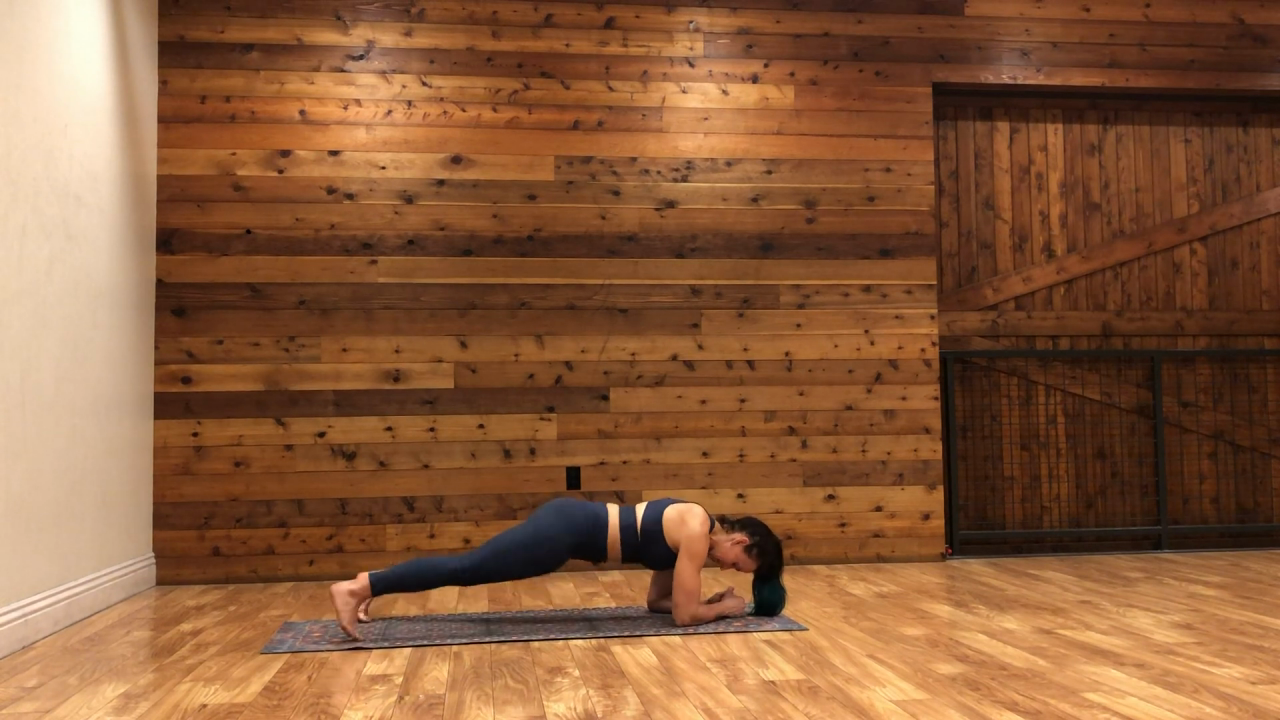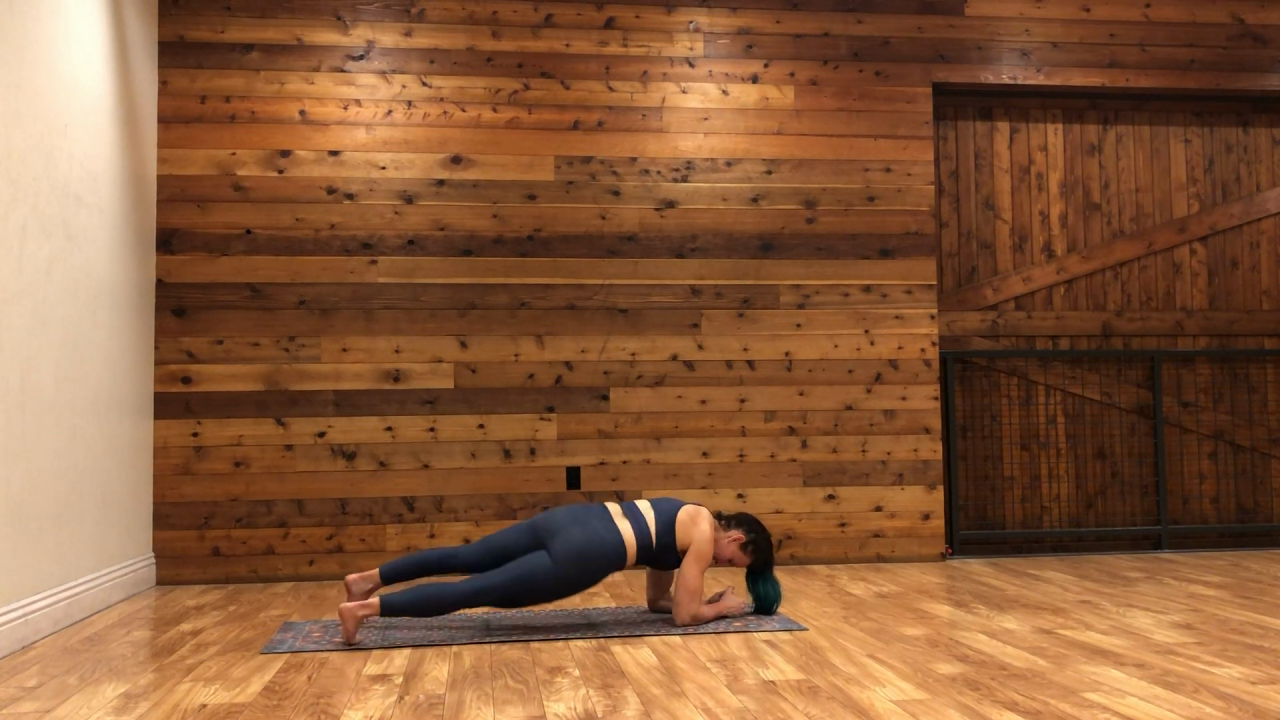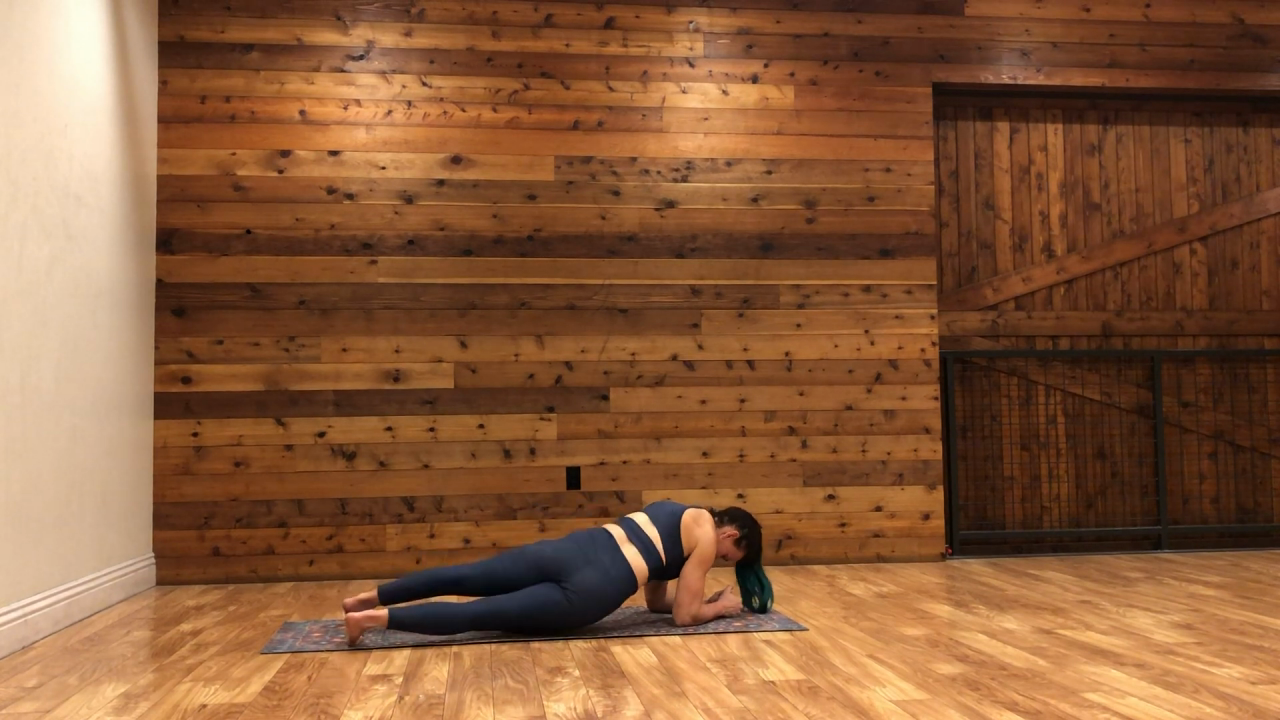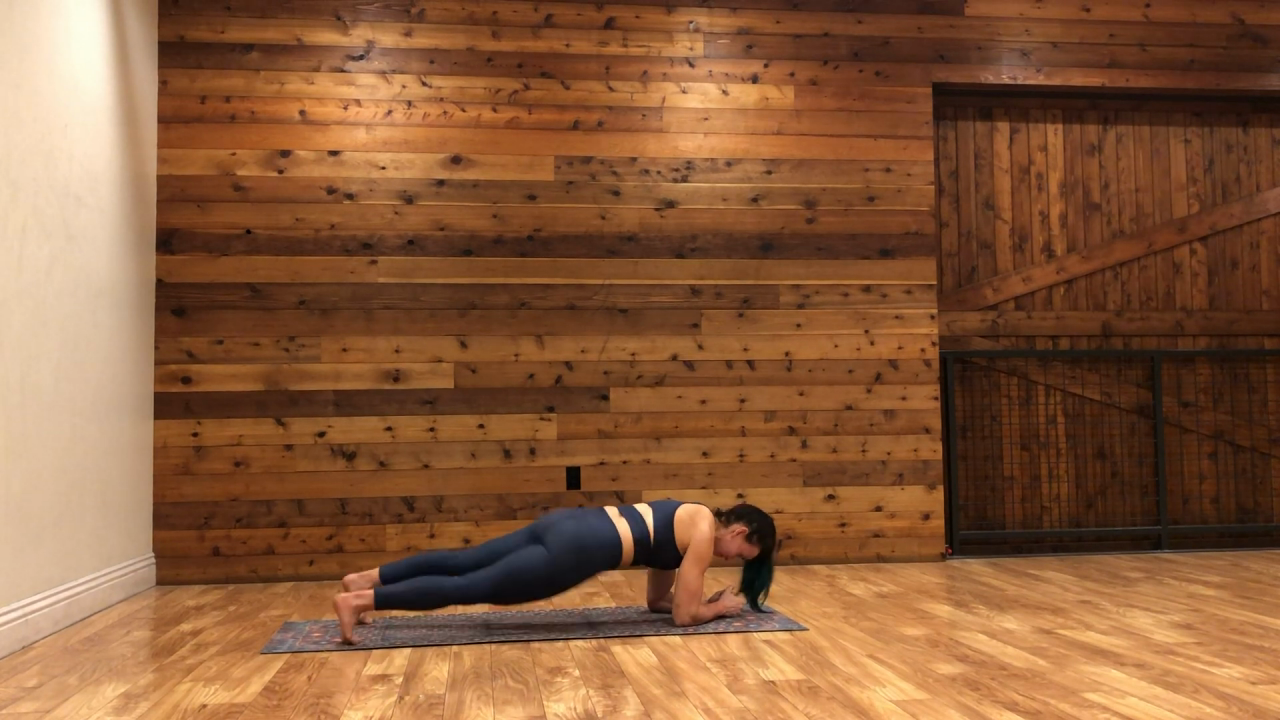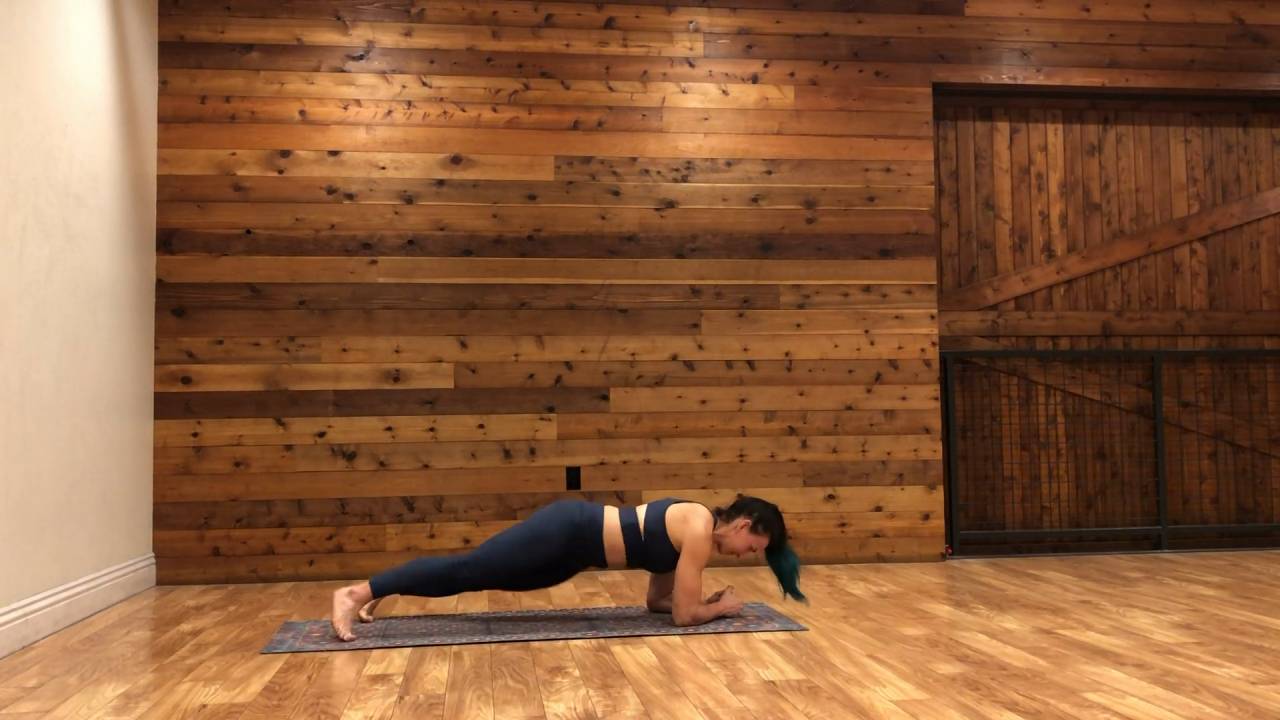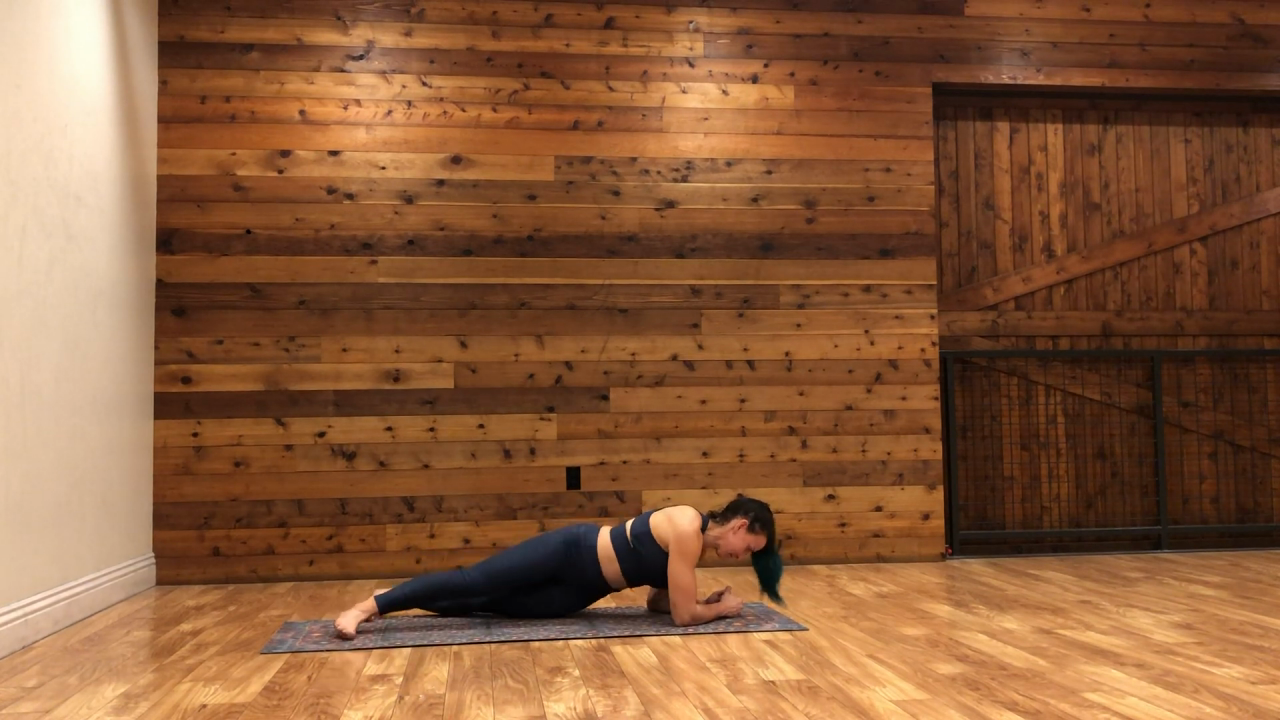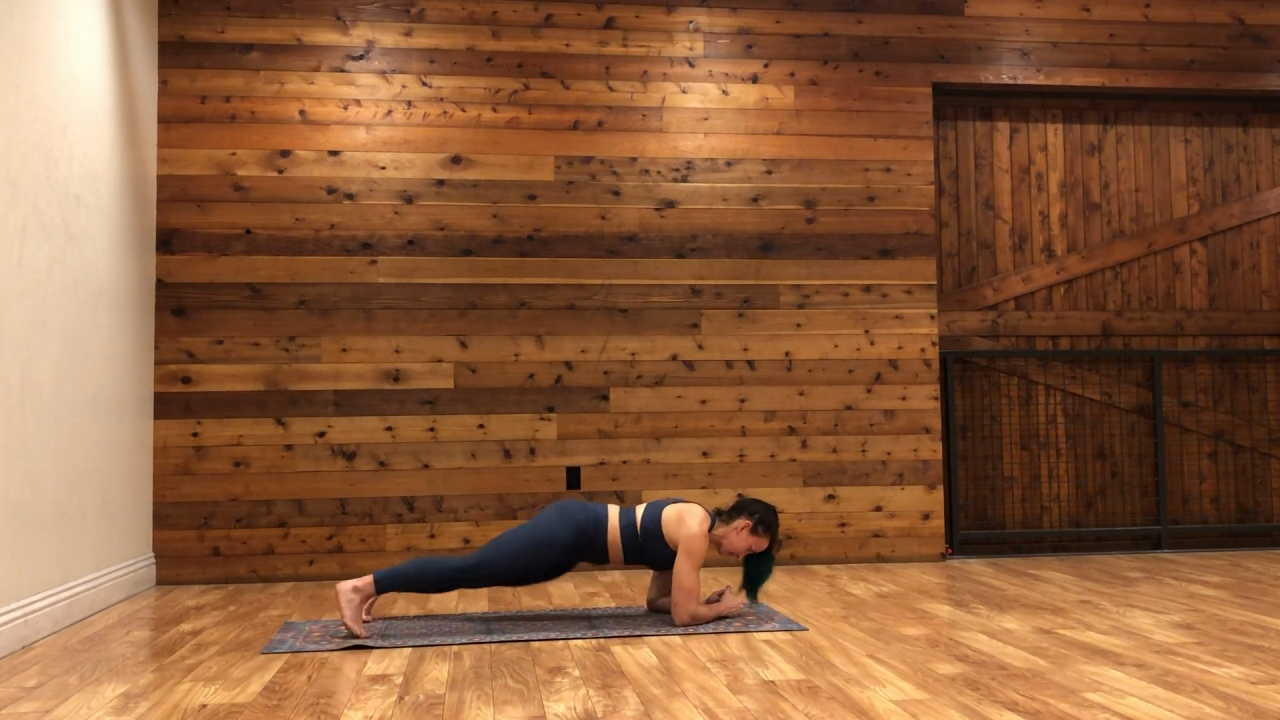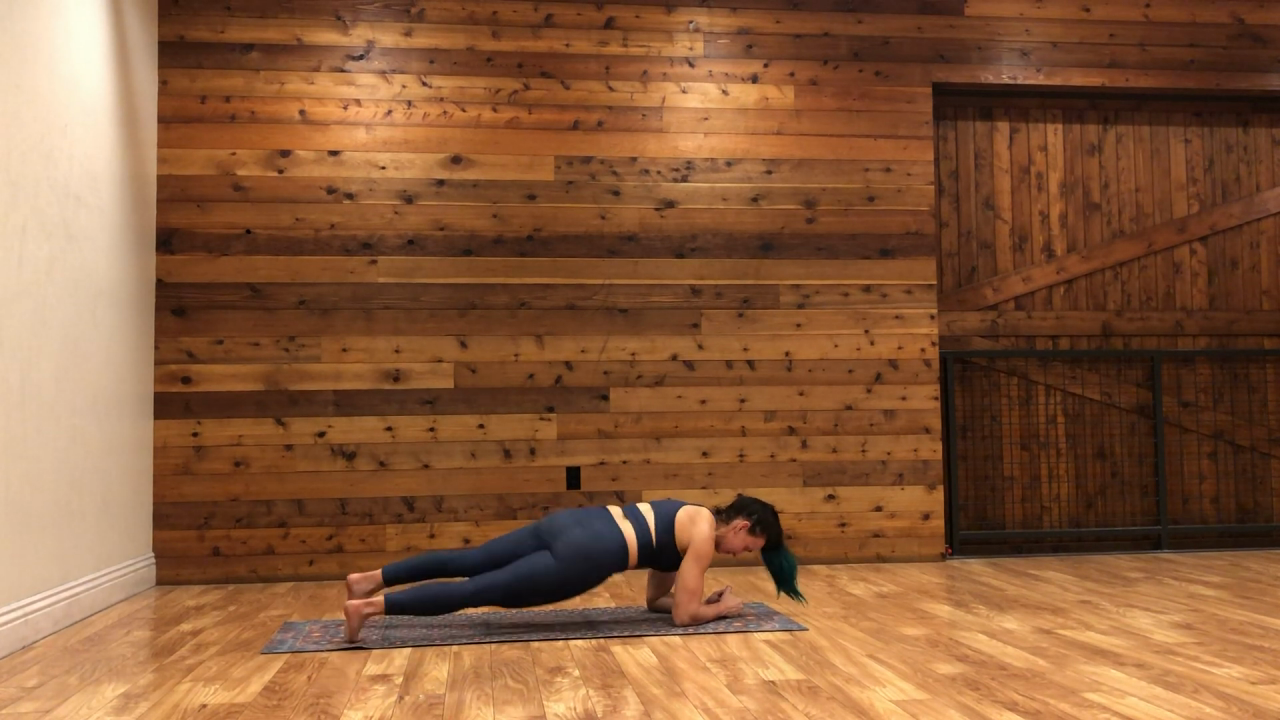
dt=0.3s
person 1, frame 1
left shoulder: (689, 528)
right shoulder: (697, 534)
left elbow: (658, 600)
right elbow: (684, 615)
left wrist: (709, 599)
right wrist: (724, 608)
left hip: (568, 520)
right hip: (567, 528)
left knee: (468, 567)
right knee: (462, 569)
left ankle: (372, 579)
right ankle: (353, 591)
person 1, frame 2
left shoulder: (686, 520)
right shoulder: (704, 534)
left elbow: (657, 599)
right elbow: (683, 614)
left wrist: (706, 600)
right wrist: (723, 607)
left hip: (567, 520)
right hip: (581, 552)
left knee: (463, 558)
right knee: (475, 591)
left ankle: (368, 579)
right ankle: (364, 608)
person 1, frame 3
left shoulder: (675, 513)
right shoulder: (706, 536)
left elbow: (656, 600)
right elbow: (684, 615)
left wrist: (705, 600)
right wrist: (721, 606)
left hip: (570, 548)
right hip: (590, 588)
left knee: (465, 578)
right knee: (478, 614)
left ankle: (366, 598)
right ankle: (373, 619)
person 1, frame 4
left shoulder: (687, 517)
right shoulder: (705, 533)
left elbow: (658, 599)
right elbow: (684, 615)
left wrist: (704, 599)
right wrist: (721, 607)
left hip: (568, 524)
right hip: (580, 547)
left knee: (461, 563)
right knee: (469, 587)
left ankle: (366, 578)
right ankle: (359, 601)
person 1, frame 5
left shoulder: (691, 527)
right shoulder: (699, 531)
left elbow: (658, 600)
right elbow: (684, 614)
left wrist: (707, 599)
right wrist: (721, 607)
left hip: (578, 545)
right hip: (569, 529)
left knee: (479, 578)
right knee: (465, 570)
left ankle: (375, 592)
right ankle: (356, 593)
person 1, frame 6
left shoulder: (692, 537)
right shoulder: (687, 529)
left elbow: (658, 601)
right elbow: (682, 616)
left wrist: (707, 601)
right wrist: (722, 607)
right hip: (568, 553)
left knee: (482, 601)
right knee: (469, 585)
left ankle: (382, 599)
right ankle: (368, 605)
person 1, frame 7
left shoulder: (691, 525)
right shoulder: (696, 531)
left elbow: (657, 599)
right elbow: (683, 614)
left wrist: (705, 598)
right wrist: (722, 607)
left hip: (572, 525)
right hip: (569, 531)
left knee: (473, 570)
right knee: (467, 569)
left ankle: (376, 583)
right ankle: (358, 587)
person 1, frame 8
left shoulder: (690, 520)
right shoulder: (705, 533)
left elbow: (657, 598)
right elbow: (684, 615)
left wrist: (704, 598)
right wrist: (722, 607)
left hip: (570, 523)
right hip: (583, 554)
left knee: (467, 562)
right knee: (478, 591)
left ankle: (372, 578)
right ankle: (370, 605)
